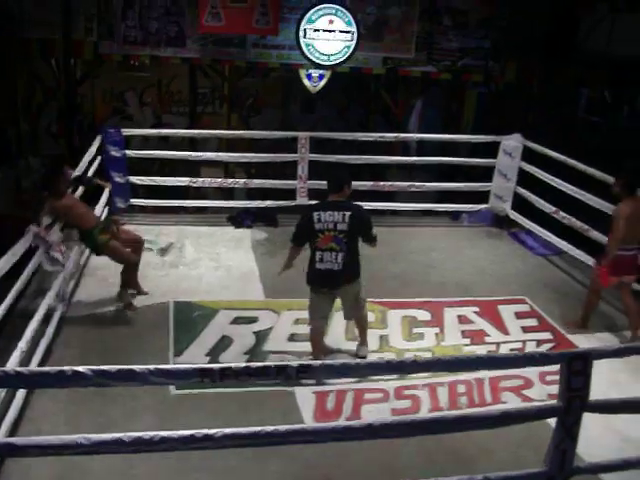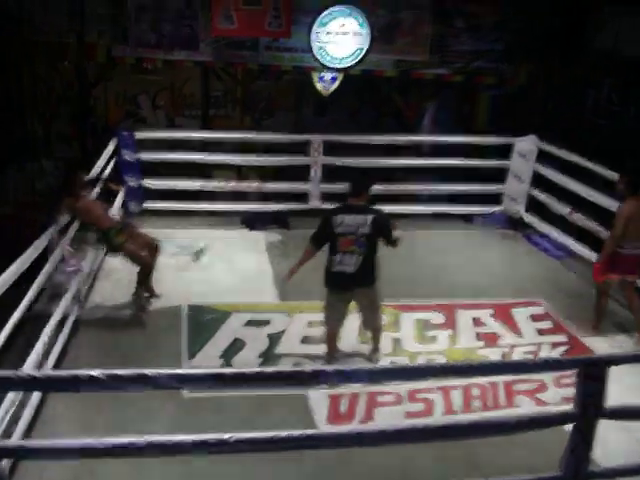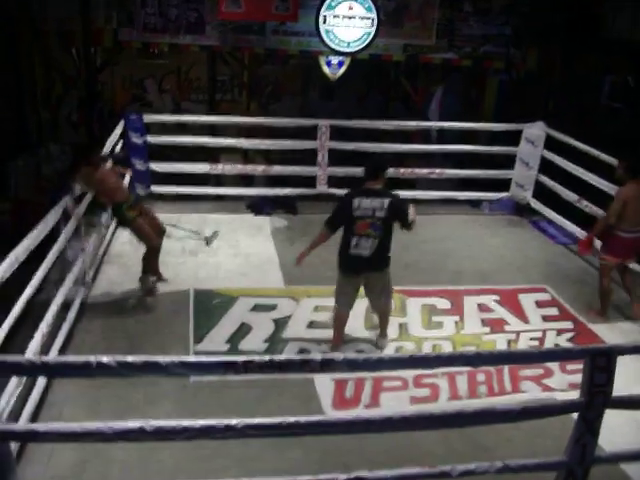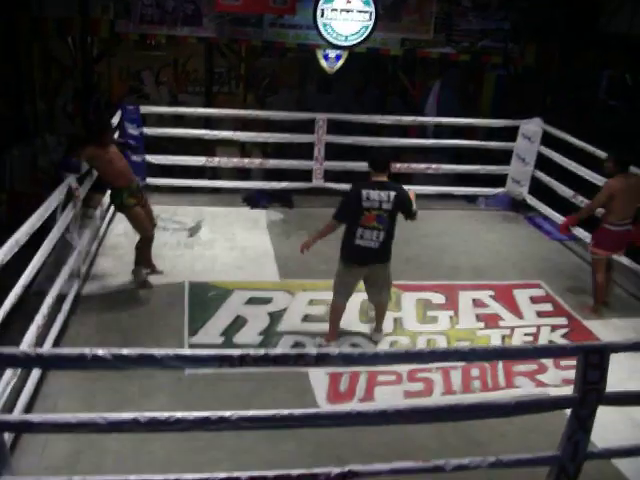
dt=0.1s
person 1, frame 1
left shoulder: (311, 213)
right shoulder: (357, 212)
left elbow: (296, 245)
right elbow: (372, 242)
left wrist: (289, 262)
right wrist: (372, 235)
left hip: (319, 277)
right hip: (347, 276)
left knee: (318, 321)
right knee: (358, 310)
left ankle: (317, 360)
right ankle: (363, 345)
person 1, frame 2
left shoulder: (334, 215)
right shoulder: (377, 217)
left elbow: (314, 245)
right elbow: (393, 242)
left wrist: (296, 267)
right wrist: (395, 234)
left hip: (337, 279)
right hip: (365, 279)
left knee: (333, 322)
right knee: (372, 316)
left ankle: (330, 363)
right ankle: (375, 351)
person 1, frame 3
left shoulder: (350, 198)
right shoulder: (393, 201)
left elbow: (329, 229)
right elbow: (408, 225)
left wrist: (307, 250)
right wrist: (411, 211)
left hip: (350, 262)
right hip: (377, 264)
left knee: (342, 306)
right knee: (383, 301)
left ankle: (335, 348)
right ankle: (383, 336)
person 1, frame 4
left shoulder: (358, 190)
right shoulder: (398, 192)
left elbow: (337, 221)
right elbow: (412, 215)
left wrist: (313, 239)
right wrist: (412, 197)
left hip: (353, 254)
right hip: (380, 256)
left knee: (340, 296)
right knee: (381, 294)
left ankle: (331, 339)
right ankle: (378, 330)
person 2, frame 1
left shoulder: (623, 209)
left elbow: (616, 239)
left wrist: (606, 263)
left hip: (618, 257)
left knee: (594, 290)
right knee: (625, 294)
left ankle: (583, 323)
person 2, frame 2
left shoulder: (626, 207)
left elbow: (615, 236)
left wrist: (602, 258)
left hip: (621, 255)
left knee: (602, 290)
left ankle: (597, 326)
person 2, frame 3
left shoulder: (625, 191)
left elbow: (609, 217)
left wrist: (591, 235)
left hip: (619, 238)
left knee: (605, 274)
right knee: (623, 270)
left ankle: (602, 311)
person 2, frame 4
left shoulder: (612, 184)
left elbow: (592, 207)
left wrist: (573, 219)
left hip: (608, 231)
right hip: (624, 231)
left knee: (598, 269)
right knee: (607, 262)
left ankle: (596, 307)
right ankle: (605, 296)
person 3, frame 1
left shoulder: (64, 195)
right shoulder: (54, 204)
left hip: (102, 226)
right hip: (95, 235)
left knee: (138, 242)
right knee: (131, 260)
left ankle: (134, 284)
right ankle: (124, 293)
person 3, frame 2
left shoulder: (82, 196)
right shoulder: (71, 204)
left hip: (119, 226)
right hip: (112, 235)
left knee: (154, 246)
right knee: (146, 262)
left ankle: (147, 286)
right ankle: (139, 292)
person 3, frame 3
left shoulder: (102, 165)
right shoulder: (87, 173)
left hip: (133, 202)
right hip: (124, 209)
left knee: (160, 230)
right knee: (154, 244)
left ankle: (154, 270)
right ankle: (145, 278)
person 3, frame 4
left shoulder: (110, 144)
right shoulder: (91, 151)
left hip: (135, 189)
right hip: (122, 195)
left knee: (150, 226)
right knee: (147, 234)
left ankle: (147, 263)
right ankle: (138, 272)
